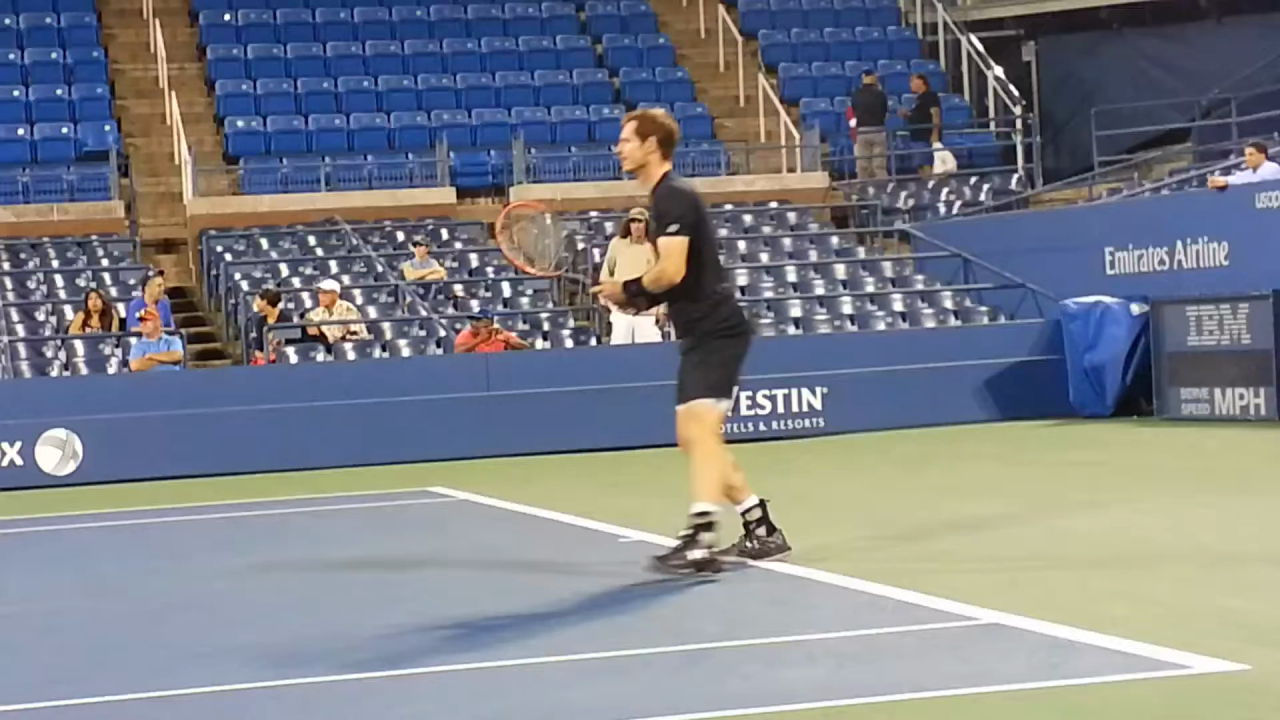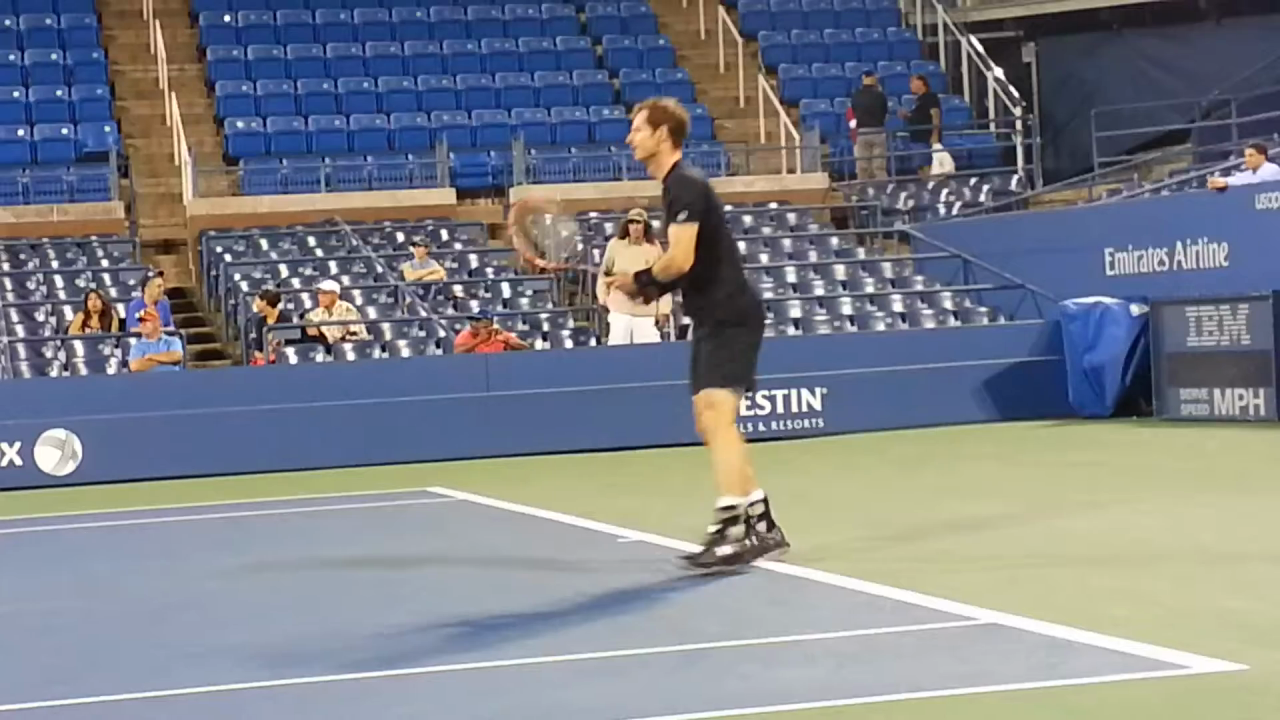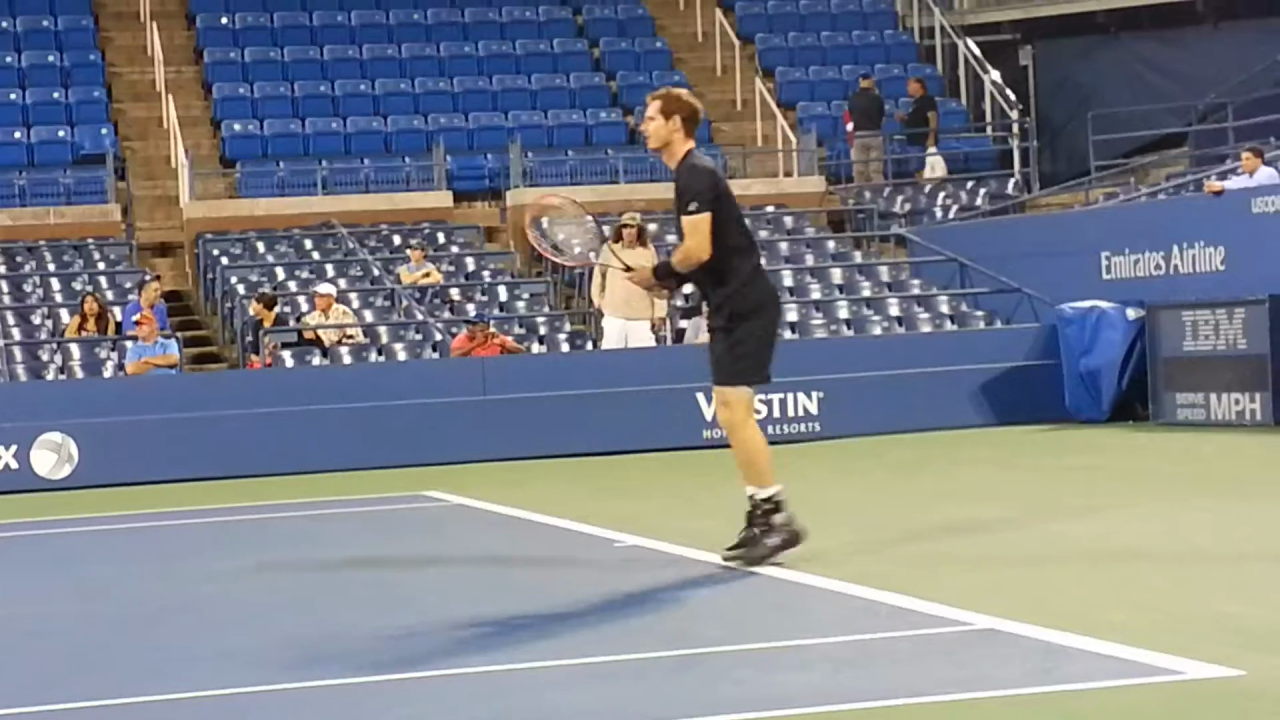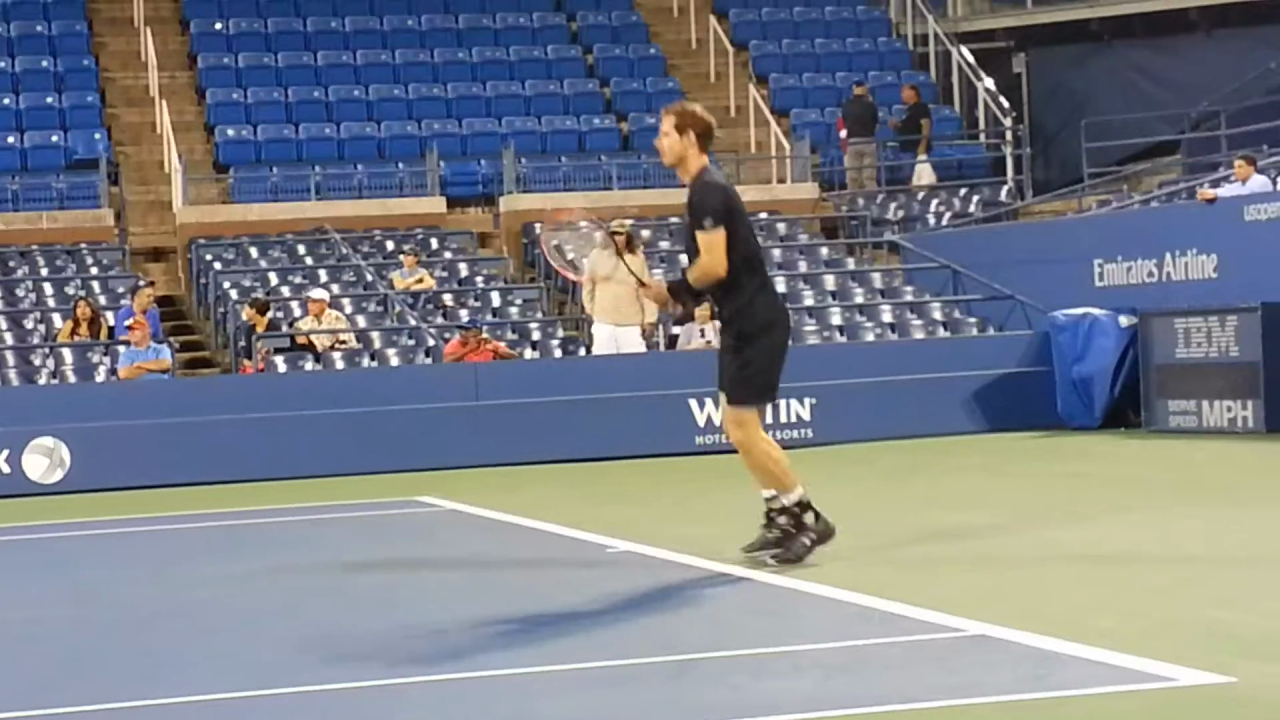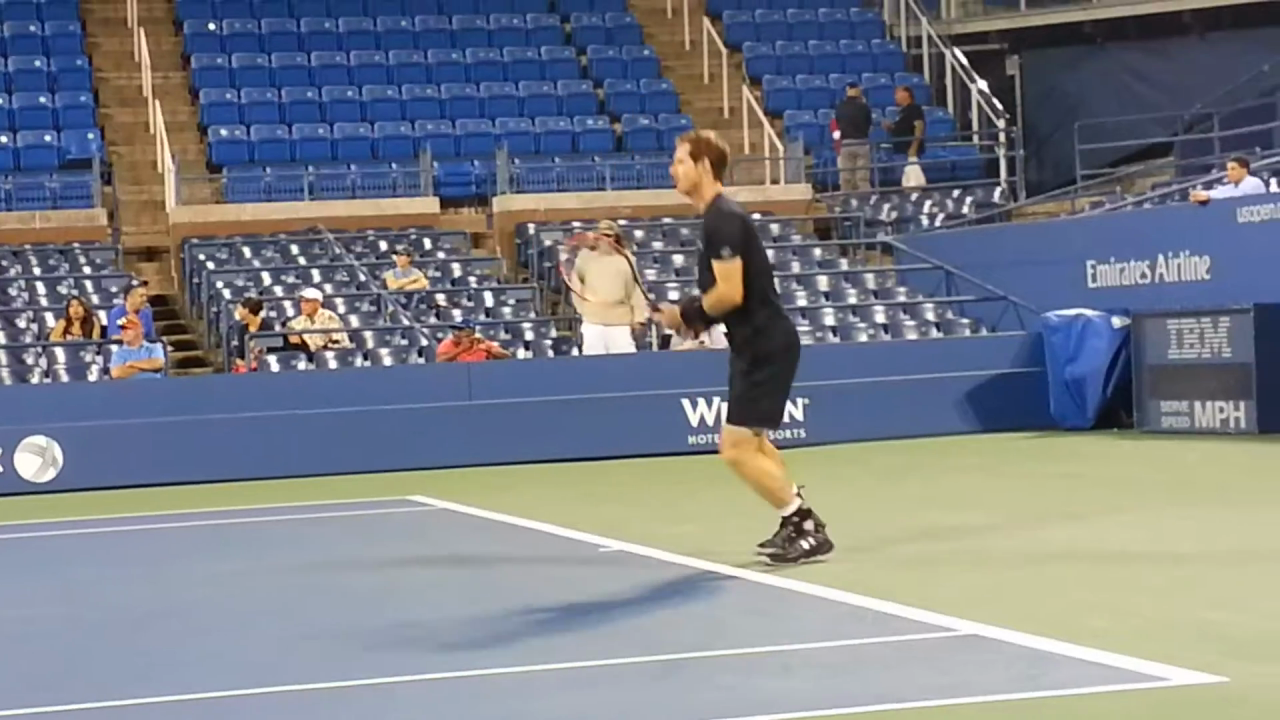
dt=0.1s
person 1, frame 1
left shoulder: (674, 196)
right shoulder: (664, 197)
left elbow: (672, 273)
left wrist: (628, 290)
right wrist: (641, 297)
left hip: (716, 331)
right hip: (700, 332)
left knee: (697, 429)
right knee: (695, 435)
left ankle: (700, 538)
right ankle: (761, 529)
person 1, frame 2
left shoulder: (685, 184)
right shoulder: (677, 184)
left elbow: (681, 259)
left wrist: (639, 280)
right wrist: (651, 286)
left hip: (730, 317)
right hip: (715, 319)
left knee: (715, 415)
right knee: (713, 423)
left ankle: (727, 530)
right ankle: (760, 524)
person 1, frame 3
left shoulder: (695, 174)
right shoulder: (692, 173)
left elbow: (697, 250)
left wrist: (656, 273)
right wrist: (666, 277)
left hip: (746, 309)
right hip: (731, 308)
left knee: (735, 412)
right knee: (729, 417)
left ankle: (775, 517)
right ankle: (762, 520)
person 1, frame 4
left shoulder: (708, 190)
right shoulder: (704, 189)
left elbow: (714, 267)
left wrist: (674, 290)
right wrist: (685, 293)
left hip: (755, 324)
right hip: (742, 323)
left knee: (743, 428)
right knee: (738, 428)
left ankle: (806, 518)
right ankle: (784, 518)
person 1, frame 5
left shoulder: (725, 218)
right shoulder: (715, 216)
left elbow: (729, 293)
left wrist: (686, 315)
right wrist: (695, 316)
left hip: (765, 349)
right hip: (756, 347)
left knee: (737, 450)
right knee: (749, 445)
left ankle: (809, 529)
right ankle: (801, 525)
